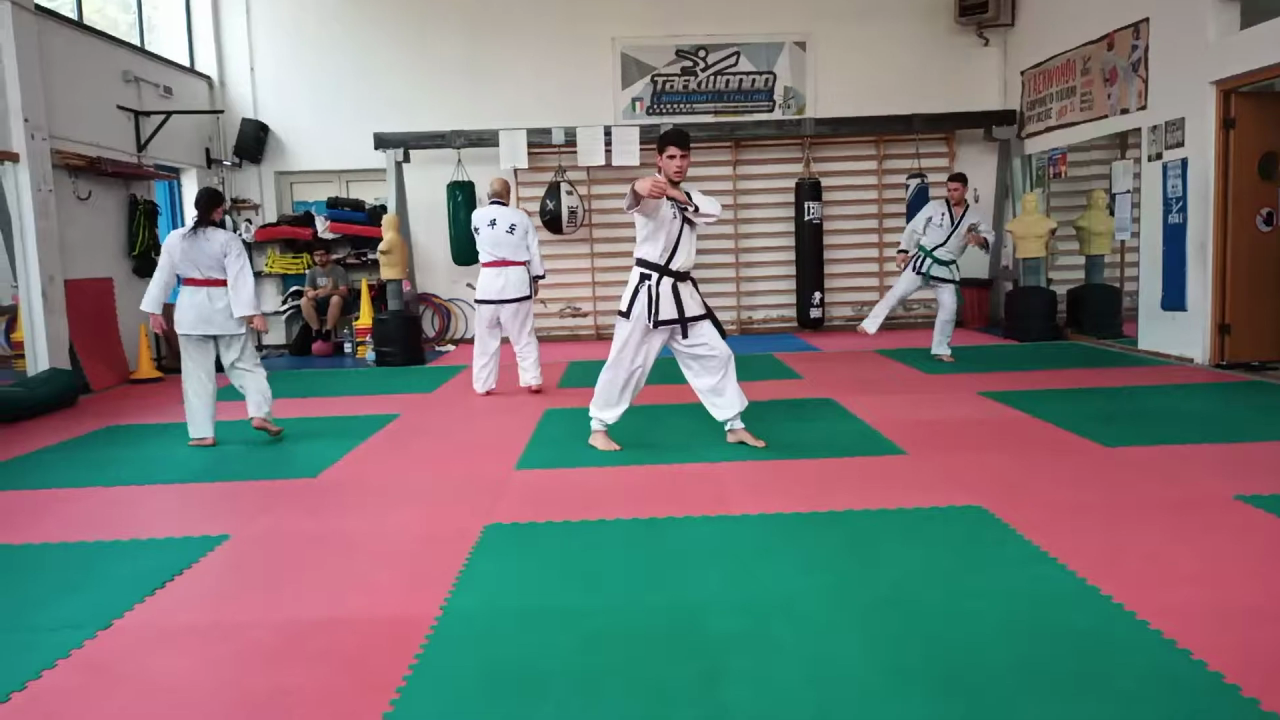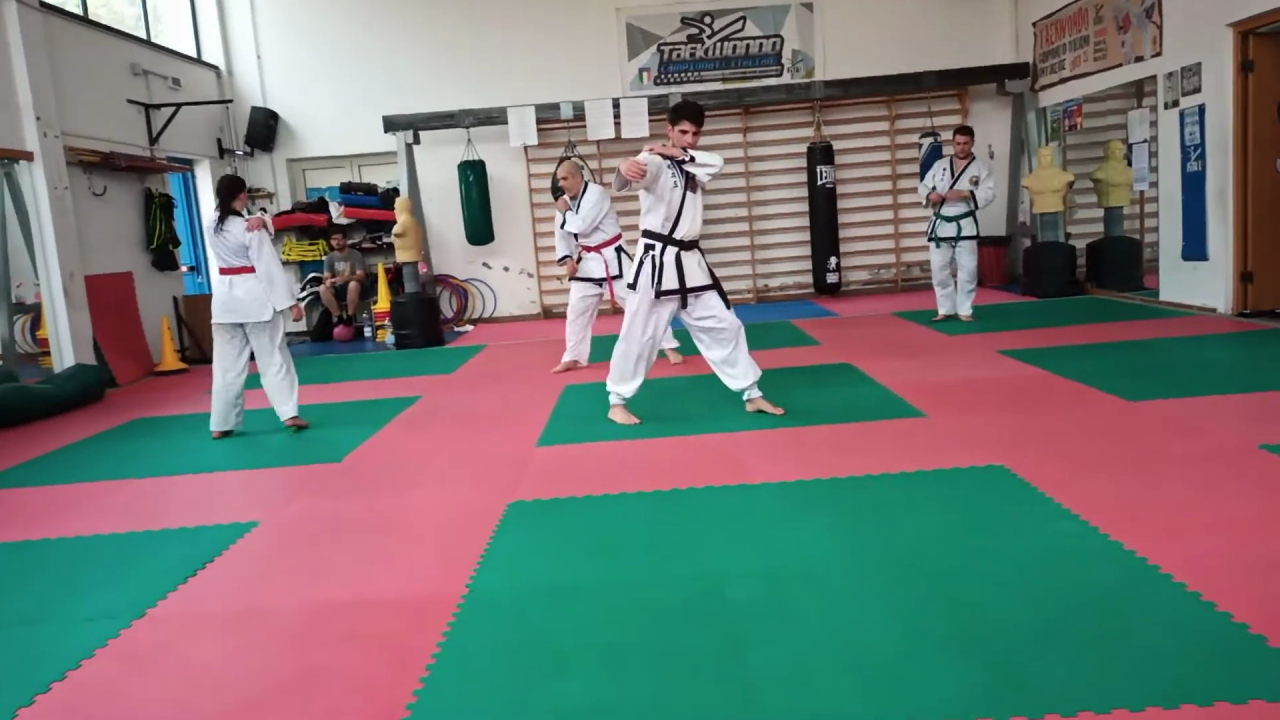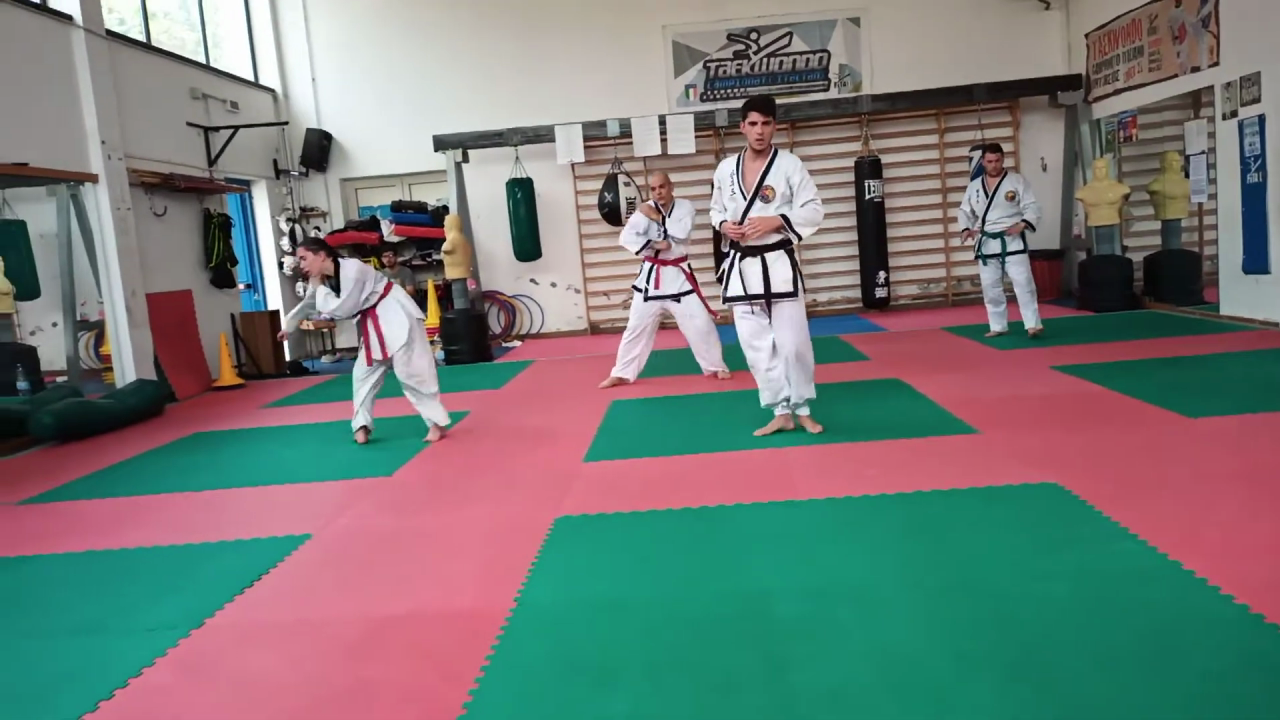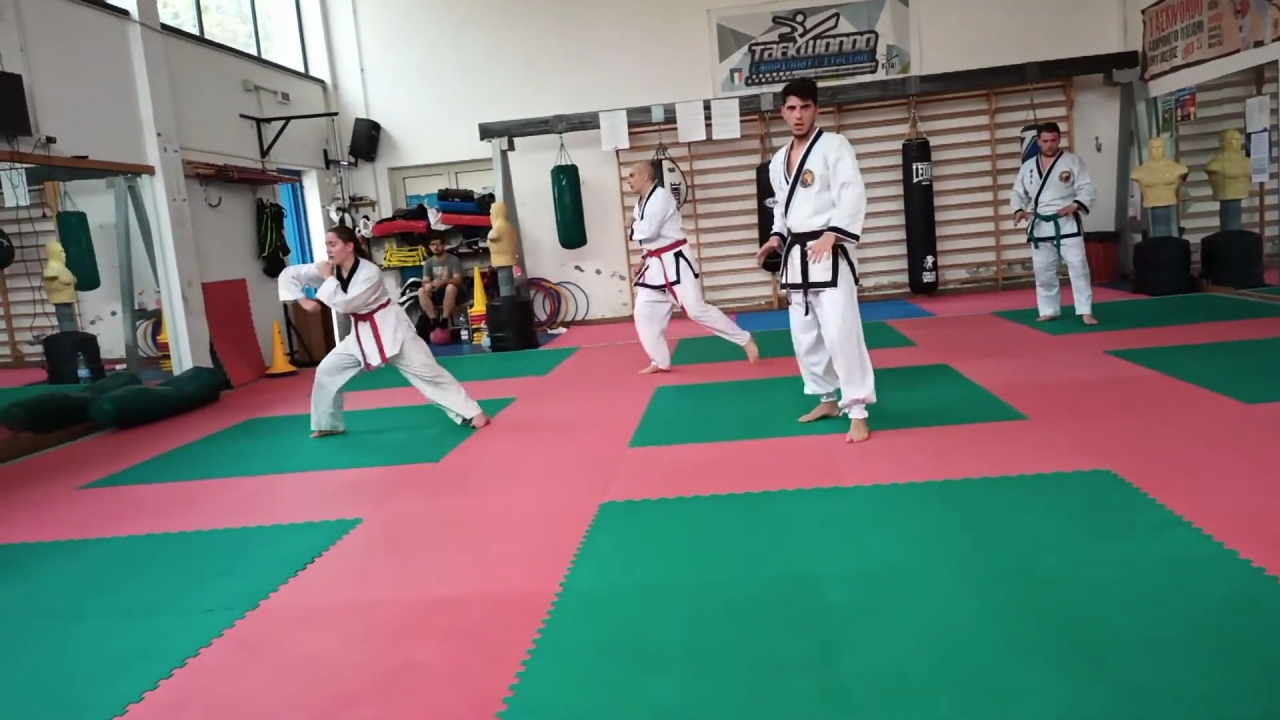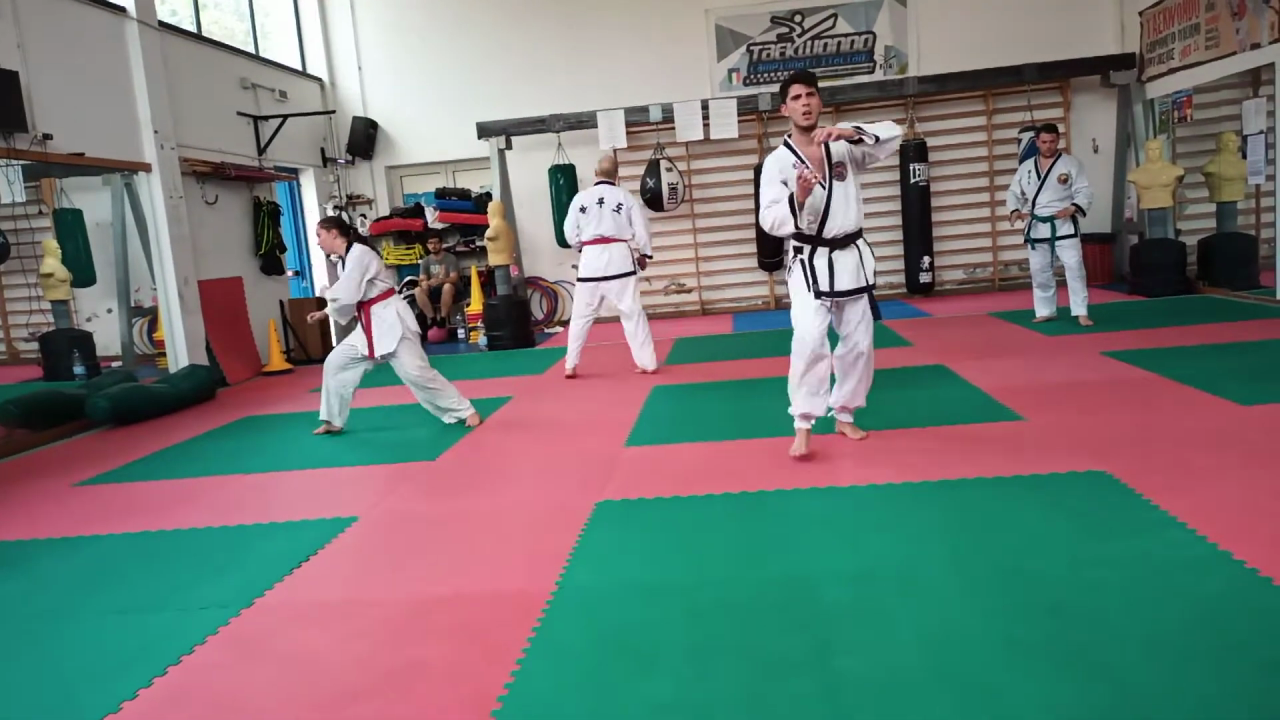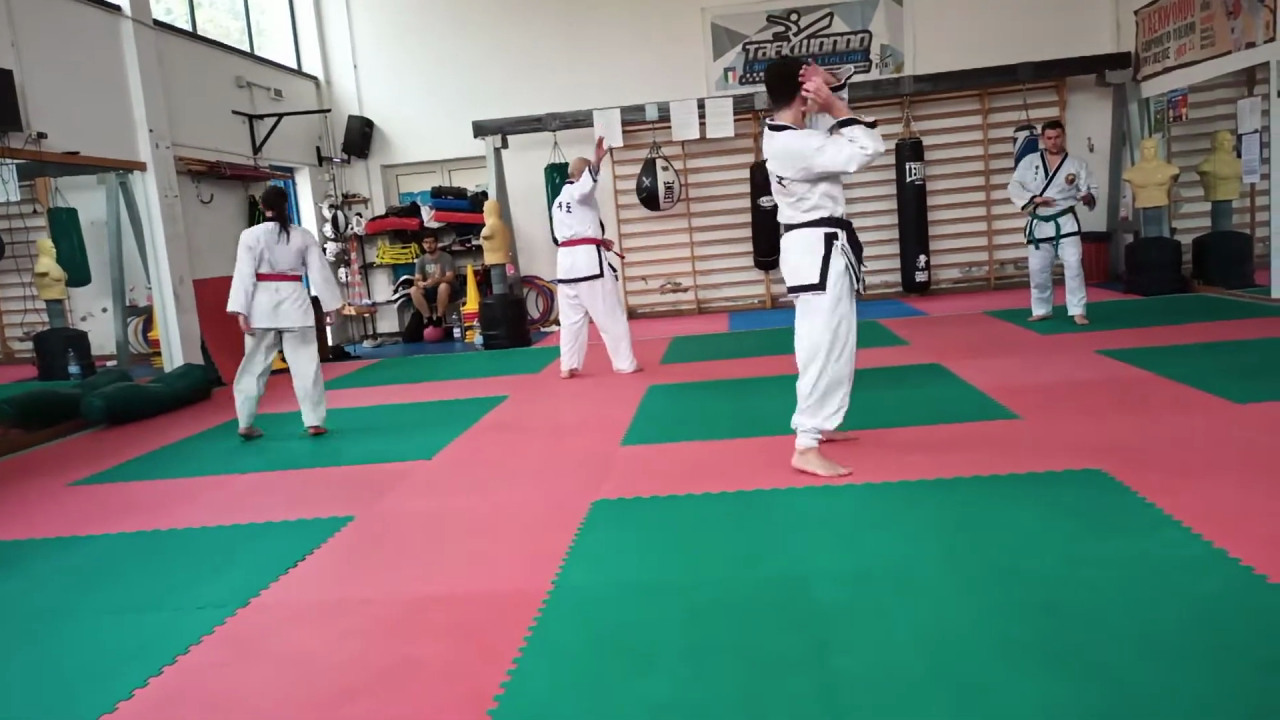
dt=0.7s
person 1, frame 1
left shoulder: (686, 194)
right shoulder: (655, 191)
left elbow: (713, 210)
right elbow: (635, 201)
left wrist: (680, 195)
right wrist: (639, 188)
left hip: (682, 291)
right hip: (650, 289)
left knee: (715, 354)
right knee: (626, 362)
left ankle: (734, 426)
right ankle: (598, 428)
person 1, frame 2
left shoulder: (692, 163)
right shoulder: (651, 161)
left elbow: (717, 165)
right elbow: (633, 172)
left wrist: (678, 153)
right wrist: (624, 169)
left hip: (690, 261)
right hip: (657, 260)
left knee: (724, 325)
right knee: (639, 334)
left ankle: (752, 393)
right ankle: (617, 402)
person 1, frame 3
left shoulder: (789, 165)
right shoulder: (726, 169)
left elbow: (814, 210)
right elbow: (717, 209)
left wrist: (775, 221)
right wrist: (724, 226)
left hip: (778, 264)
right hip: (741, 267)
left knee: (793, 342)
right knee: (756, 347)
left ankle: (801, 409)
right ankle: (781, 413)
person 1, frame 4
left shoulder: (833, 145)
right shoulder: (779, 161)
left elbow: (853, 193)
left wrist: (831, 235)
right wrist: (777, 239)
left hip: (829, 255)
right hip: (796, 256)
left knee: (840, 331)
right knee: (805, 336)
left ankle: (857, 412)
right ankle: (827, 399)
person 1, frame 5
left shoulder: (843, 141)
right shoulder: (777, 162)
left elbow: (892, 135)
right elbow: (771, 219)
left wrist: (849, 132)
right wrist: (798, 198)
left hip: (852, 256)
right hip: (809, 263)
left knee: (858, 345)
right knee: (810, 342)
left ankle: (844, 414)
right ankle: (803, 424)
person 1, frame 6
left shoulder: (775, 135)
right shoulder: (800, 144)
right elbow: (865, 148)
left wrist: (823, 88)
right wrist: (834, 108)
left hip: (806, 249)
right hip: (820, 250)
left knee: (831, 344)
right knee: (824, 348)
left ankle: (818, 424)
right ankle: (806, 448)
person 2, frame 1
left shoulder: (175, 239)
right shoulder: (229, 239)
left elbow: (163, 276)
right elbow: (240, 277)
left wrist: (155, 311)
right wrist: (253, 312)
left hip: (192, 310)
right hip: (225, 310)
left knee: (197, 375)
right knee: (246, 364)
left ankle: (203, 433)
right ankle: (259, 414)
person 2, frame 2
left shoulder: (213, 226)
right shoulder: (252, 230)
right elbow: (270, 267)
left wrist: (259, 224)
right wrist: (290, 302)
left hip: (225, 297)
right hip: (255, 296)
left knee: (227, 364)
right knee: (274, 358)
left ankle: (221, 424)
right ankle: (290, 413)
person 2, frame 3
left shoulder: (352, 270)
right shoulder: (325, 278)
left elbow: (342, 310)
right elbow: (308, 304)
left wrist: (319, 289)
right wrist: (289, 325)
left hip: (394, 313)
right hip: (375, 321)
left knee: (410, 371)
right knee: (364, 374)
left ankle: (437, 422)
right ankle: (363, 426)
person 2, frame 4
left shoulder: (370, 273)
right shoulder: (326, 269)
left elbow: (344, 305)
right elbow: (288, 275)
left wrist: (329, 280)
right wrist: (302, 301)
left hip: (389, 327)
right hip: (361, 333)
left knee: (425, 369)
right knee: (326, 372)
left ankle: (472, 412)
right ankle: (330, 424)
person 2, frame 5
left shoulder: (359, 254)
right shoulder: (344, 261)
left elbow: (347, 295)
left wrist: (329, 294)
right wrist: (326, 313)
left hip: (391, 319)
right hip: (370, 324)
left knee: (417, 372)
right knee: (336, 364)
left ankle: (464, 410)
right ankle: (333, 421)
person 2, frame 6
left shoulder: (251, 235)
right shoulder: (304, 236)
left elbow: (244, 275)
right elbow: (320, 272)
left wrist: (240, 311)
right wrist: (331, 304)
left hip: (261, 303)
right hip: (294, 301)
left knee: (254, 366)
right knee: (305, 364)
left ankle: (247, 423)
right ankle: (313, 421)
person 3, frame 1
left shoulder: (476, 216)
right shoulder: (521, 217)
right elbow: (534, 251)
right wrist: (536, 278)
left hip: (489, 281)
right hip: (517, 279)
left knee: (486, 337)
right knee: (523, 335)
left ankle: (483, 385)
right ankle: (532, 380)
person 3, frame 2
left shoulder: (596, 193)
right shoulder: (566, 202)
left elbow: (579, 226)
right elbow: (563, 235)
left wrist: (565, 212)
right wrist: (567, 259)
left hip: (612, 256)
right hip: (587, 260)
right knee: (577, 311)
left ankle: (669, 346)
right ankle: (573, 357)
person 3, frame 3
left shoulder: (685, 206)
right shoulder: (644, 211)
left elbow: (683, 232)
right elbow: (627, 237)
left wrist: (658, 218)
right wrist: (652, 245)
left hip: (679, 274)
right hip: (652, 276)
left knee: (701, 323)
right knee: (637, 327)
left ankle: (717, 367)
right ankle: (622, 373)
person 3, frame 4
left shoulder: (660, 197)
right shoulder: (642, 202)
left elbow: (647, 232)
left wrist: (634, 226)
right wrist: (645, 257)
left hip: (676, 262)
right hip: (659, 264)
left knee: (697, 309)
right knee: (643, 314)
left ankle: (744, 340)
right ankle: (659, 361)
person 3, frame 5
left shoulder: (580, 198)
right shoulder: (626, 197)
left elbow: (570, 233)
right elbow: (641, 230)
right wrist: (643, 255)
left hip: (591, 260)
right hip: (620, 258)
left knee: (581, 315)
right knee: (632, 313)
left ankle: (571, 365)
right ankle: (646, 362)
person 3, frame 6
left shoulder: (559, 201)
right shoulder: (580, 190)
right elbow: (584, 188)
left wrist: (597, 241)
right wrist: (596, 164)
left hip: (566, 260)
right hip: (589, 259)
left knee: (571, 317)
right knee: (611, 314)
left ankle: (568, 366)
right ankle: (625, 363)
person 4, frame 1
left shoulder: (974, 215)
right shoulder: (934, 207)
left elbow: (988, 234)
right elbow: (913, 229)
left wrist: (981, 240)
right wrist: (903, 250)
left hip: (947, 268)
right hip: (923, 261)
left knee: (948, 309)
right knee: (899, 291)
left ankle: (941, 350)
right ankle: (870, 324)
person 4, frame 2
left shoulder: (981, 167)
right shoulder: (940, 165)
left elbow: (989, 194)
right elbow: (923, 187)
left wrist: (964, 194)
right wrist: (930, 195)
left hip: (964, 224)
right hip: (940, 224)
left knee: (967, 269)
right knee: (939, 268)
left ankle: (964, 310)
right ankle: (946, 309)
person 4, frame 3
left shoulder: (1017, 181)
right shoulder: (974, 186)
left elbow: (1032, 207)
right elbow: (964, 212)
left wrist: (1022, 225)
right wrist: (966, 229)
left hip: (1012, 241)
right hip: (987, 243)
left knee: (1023, 282)
right knee: (990, 287)
left ankle: (1033, 324)
right ankle: (998, 326)
person 4, frame 4
left shoulder: (1072, 161)
right shoulder: (1028, 166)
left elbow: (1087, 189)
right elbow: (1017, 193)
left wrist: (1074, 205)
right wrist: (1019, 210)
left hip: (1067, 224)
right hip: (1040, 226)
left knee: (1078, 266)
right knee: (1042, 270)
left ankle: (1085, 312)
right ankle: (1049, 310)
person 4, frame 5
left shoulder: (1071, 164)
right shoulder: (1026, 167)
left elbow: (1085, 192)
right elbow: (1014, 193)
left wrist: (1073, 208)
right wrist: (1015, 210)
left hip: (1064, 225)
right hip: (1037, 227)
left knee: (1074, 267)
right knee: (1040, 271)
left ankle: (1081, 312)
right ankle: (1045, 311)
person 4, frame 6
left shoulder: (1077, 164)
right shoulder: (1029, 161)
left elbow: (1085, 192)
right elbow: (1015, 186)
left wrist: (1089, 198)
right wrist: (1033, 199)
left hip: (1065, 223)
right hip: (1038, 224)
left knee: (1073, 266)
right knee: (1038, 270)
left ankle: (1077, 311)
right ankle: (1042, 310)
